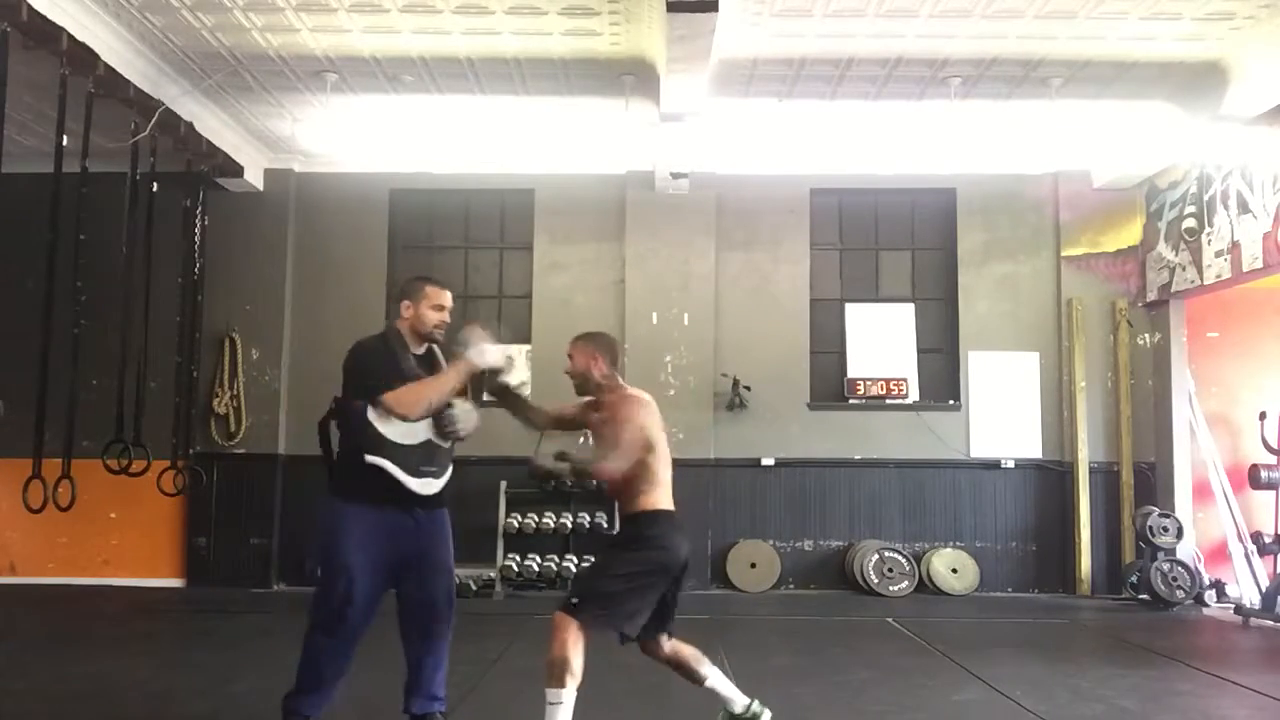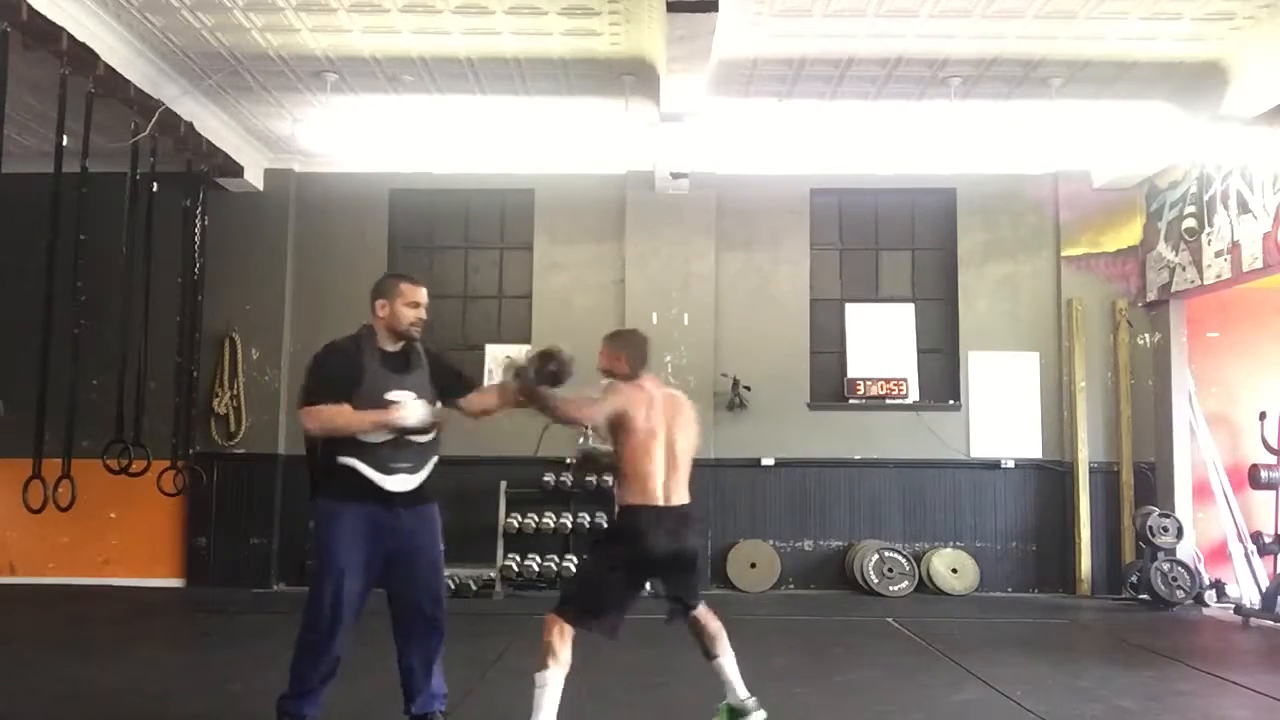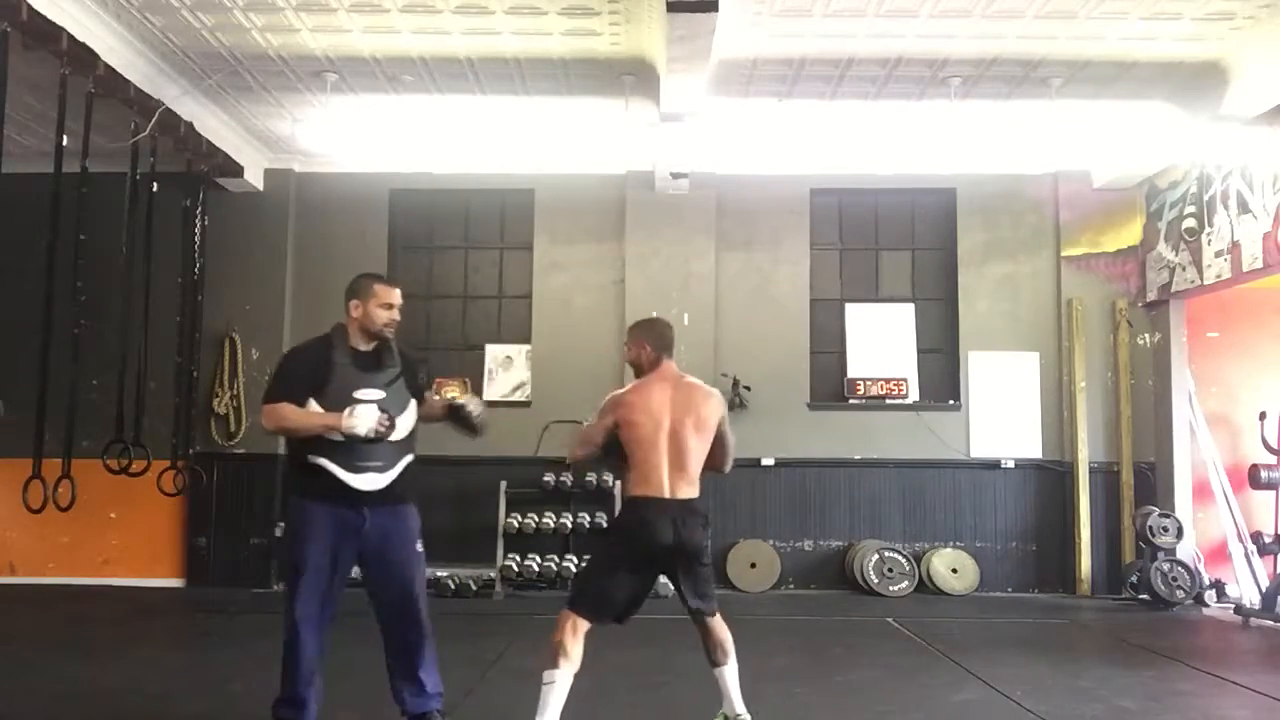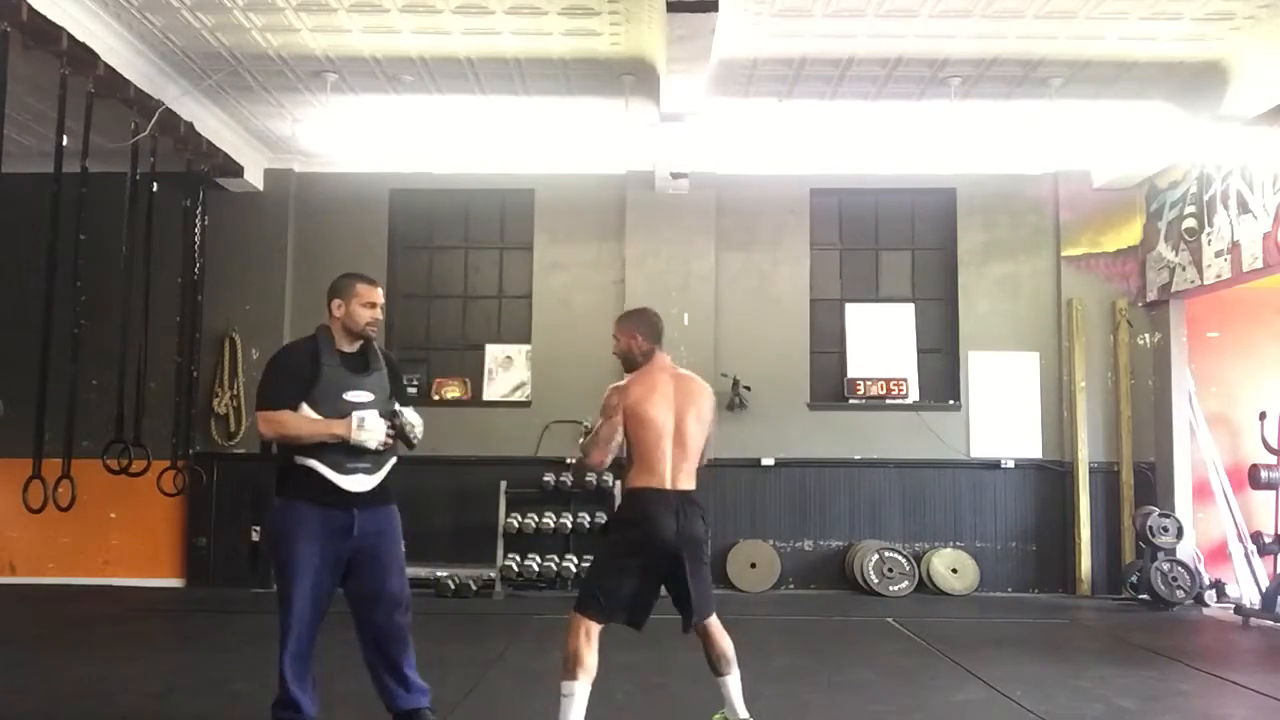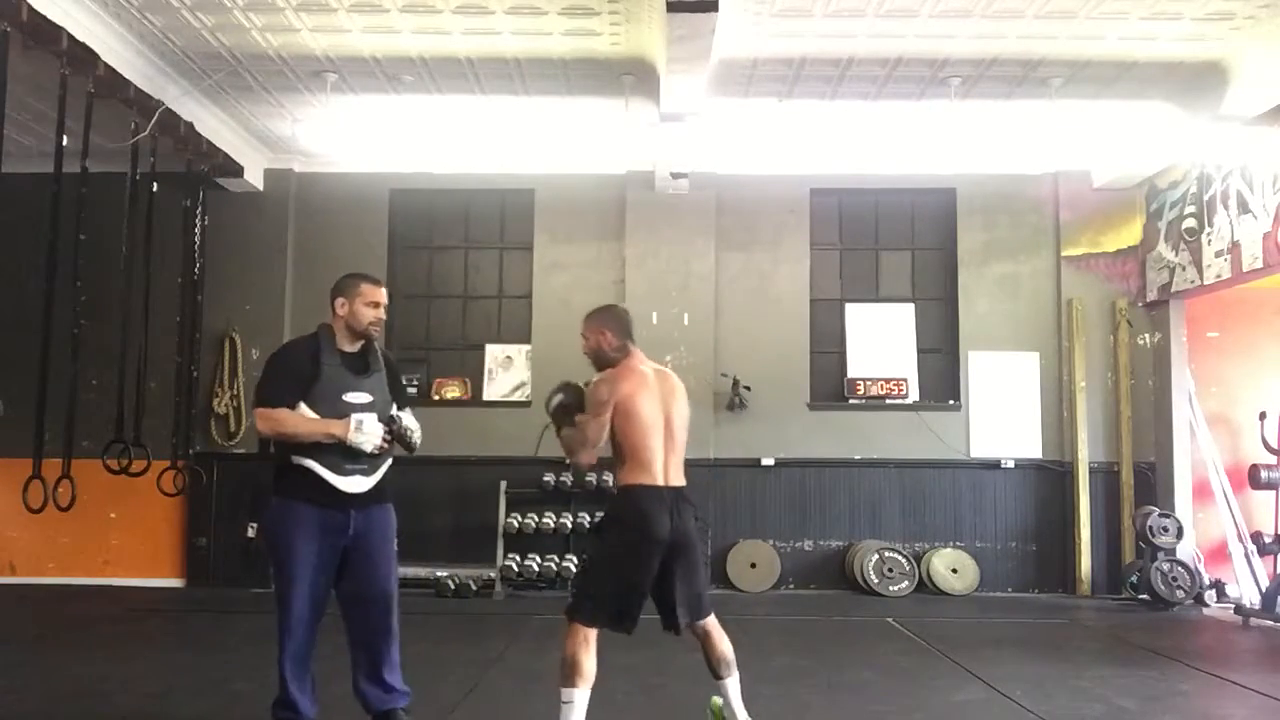
dt=0.2s
person 1, frame 1
left shoulder: (442, 363)
right shoulder: (371, 354)
left elbow: (450, 423)
right elbow: (404, 406)
left wrist: (461, 419)
right wrist: (469, 364)
left hip: (426, 511)
right hip: (364, 510)
left knee: (434, 613)
right knee: (341, 614)
person 1, frame 2
left shoulder: (429, 360)
right shoulder: (341, 357)
left elbow: (473, 402)
right elbow: (313, 419)
right wrist: (390, 416)
left hip: (414, 508)
right hip: (350, 507)
left knee: (426, 612)
right knee: (331, 612)
person 1, frame 3
left shoulder: (399, 361)
right shoulder: (309, 357)
left elbow: (416, 410)
right elbow: (272, 416)
left wrist: (453, 408)
right wrist: (341, 420)
left hip: (390, 509)
right hip: (321, 507)
left knee: (407, 608)
right knee: (307, 613)
person 1, frame 4
left shoulder: (384, 362)
right shoulder: (297, 358)
right elbow: (269, 423)
left wrist: (407, 422)
right wrist: (347, 427)
left hip: (375, 509)
right hip: (308, 510)
left knee: (389, 609)
right knee: (300, 616)
person 1, frame 5
left shoulder: (383, 363)
right shoulder: (297, 356)
left elbow: (397, 416)
right elbow: (267, 420)
left wrist: (405, 426)
right wrist: (344, 429)
left hip: (371, 508)
right hip: (305, 509)
left knee: (378, 609)
right knee: (299, 614)
person 2, frame 1
left shoulder: (630, 406)
right shoulder: (601, 407)
left elbow: (609, 468)
right elbow: (547, 420)
left wrist: (565, 463)
right wrist: (503, 391)
left hip: (650, 539)
right hip: (666, 538)
left knee: (567, 625)
right knee: (656, 643)
person 2, frame 2
left shoulder: (621, 394)
right shoulder: (682, 404)
left elbow: (572, 413)
left wrist: (532, 389)
left hip: (637, 531)
right hip: (679, 530)
left knee: (560, 624)
right knee: (695, 611)
person 2, frame 3
left shoulder: (624, 400)
right shoulder: (711, 398)
left elbow: (578, 453)
right elbow: (724, 463)
left wrist: (618, 447)
left hip: (641, 522)
right hip: (689, 522)
left knee: (573, 622)
right knee: (707, 616)
person 2, frame 4
left shoulder: (624, 391)
right shoulder: (702, 390)
left elbow: (596, 460)
left wrist: (590, 440)
left hip: (642, 515)
right hip: (688, 515)
left knee: (585, 624)
right knee: (705, 620)
person 2, frame 5
left shoulder: (608, 384)
right shoulder: (674, 383)
left elbow: (583, 456)
left wrist: (563, 420)
left hip: (636, 512)
right hip: (680, 510)
left knee: (581, 628)
right knee: (703, 620)
